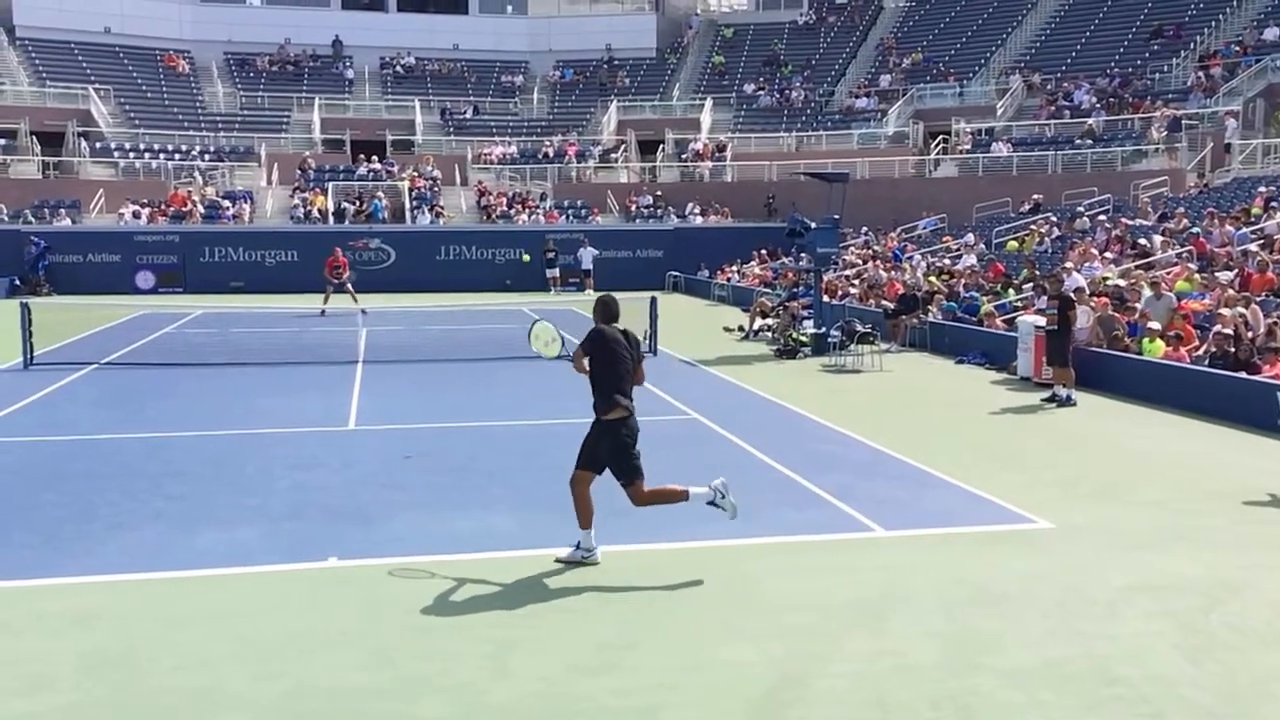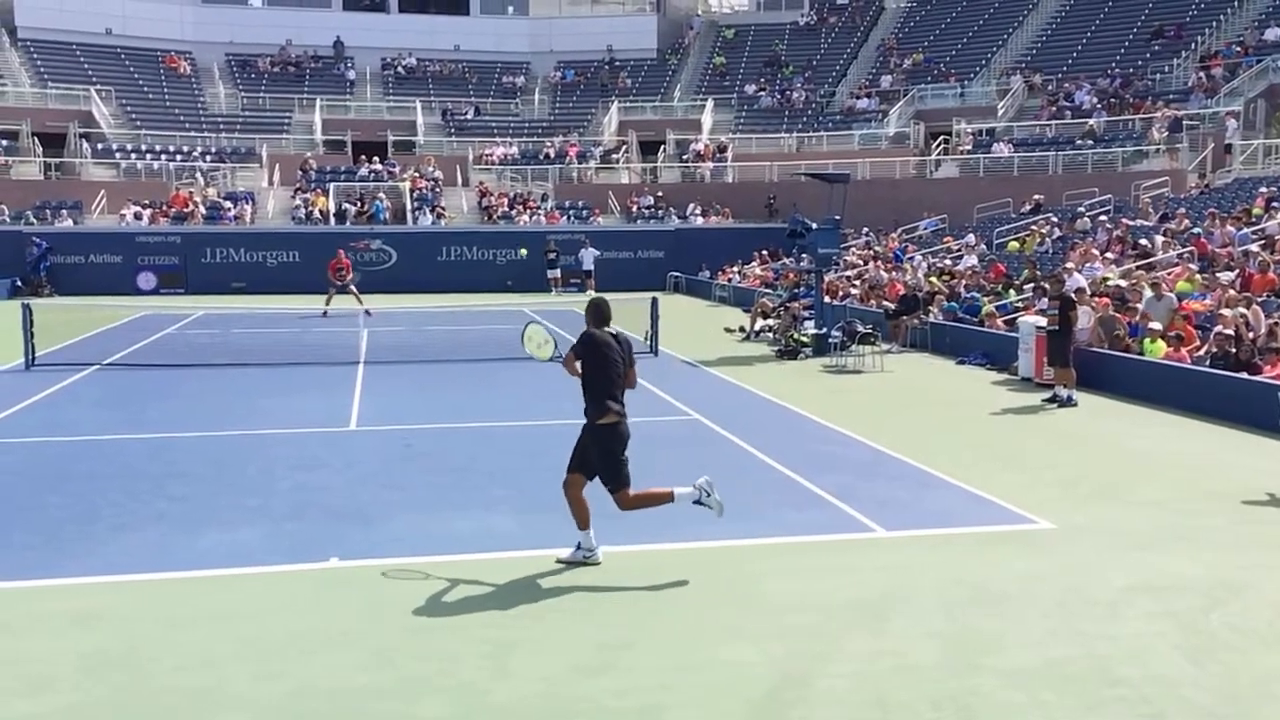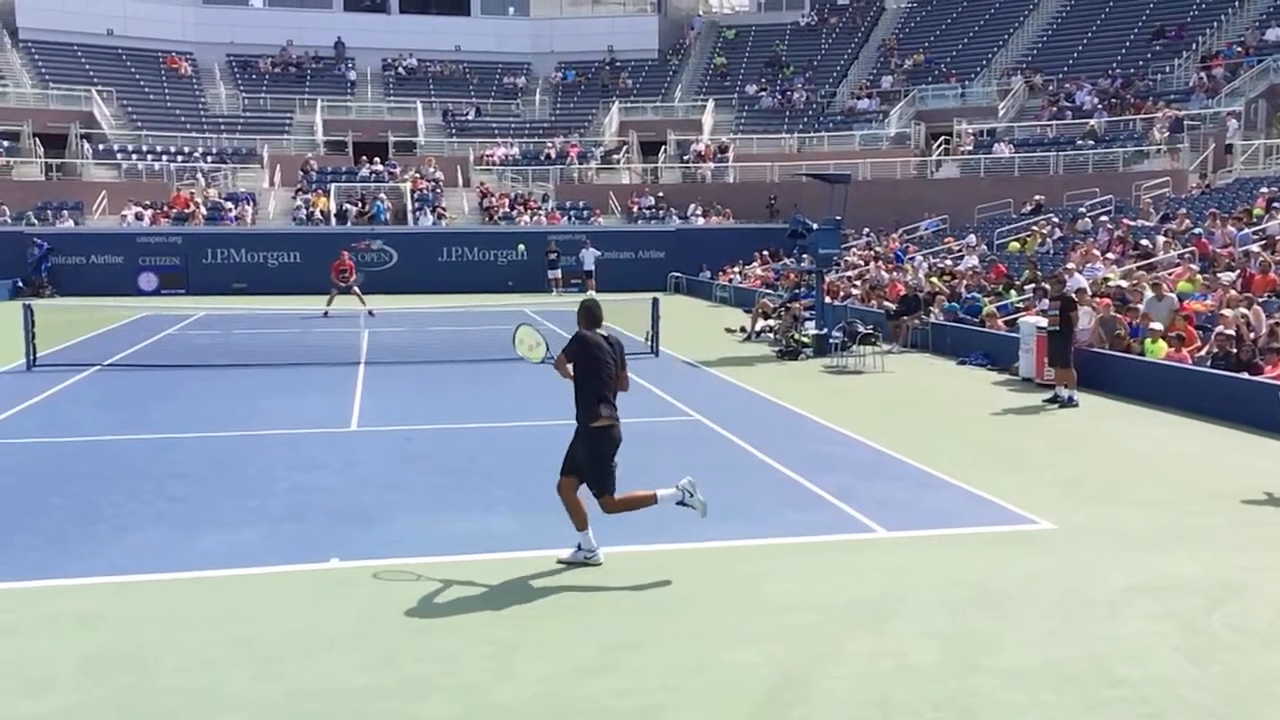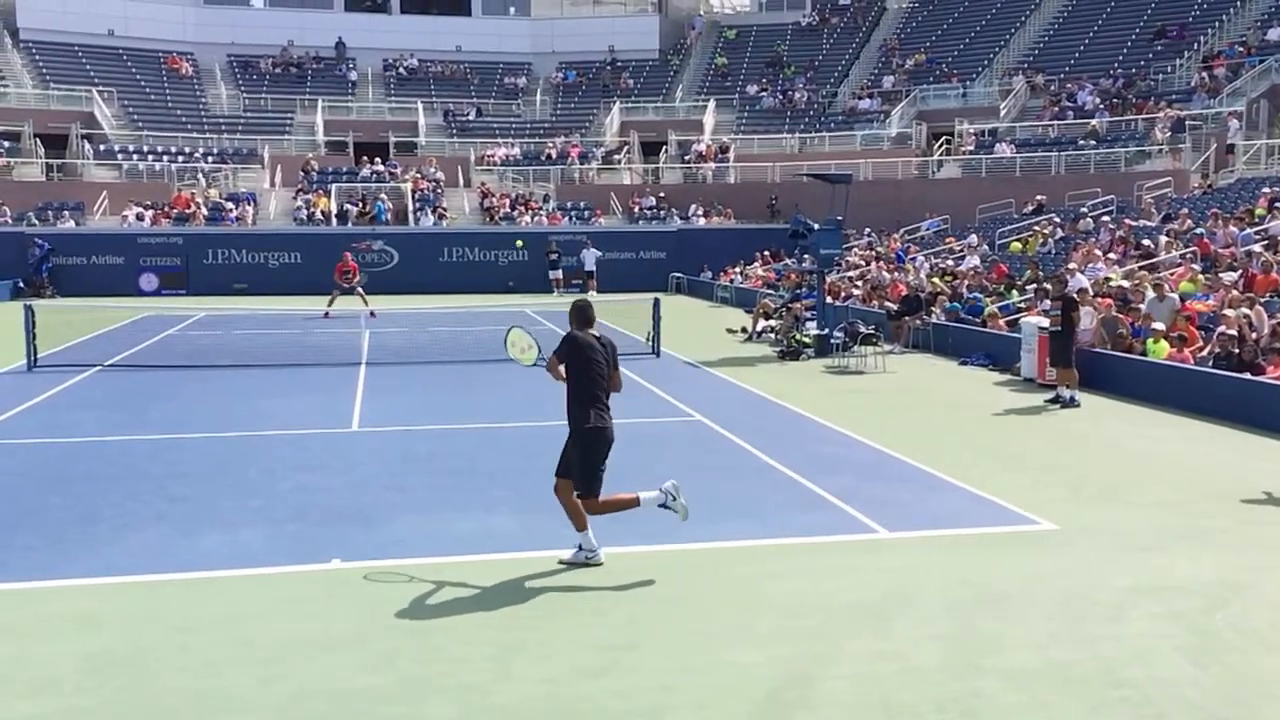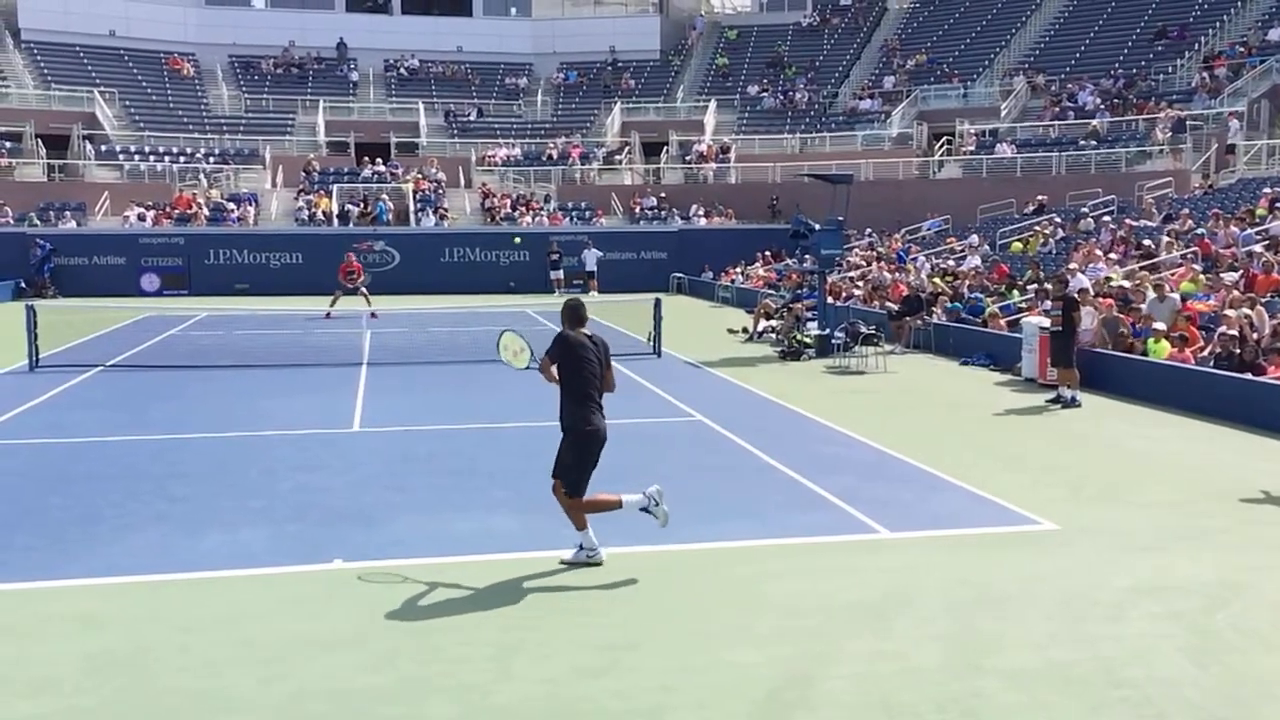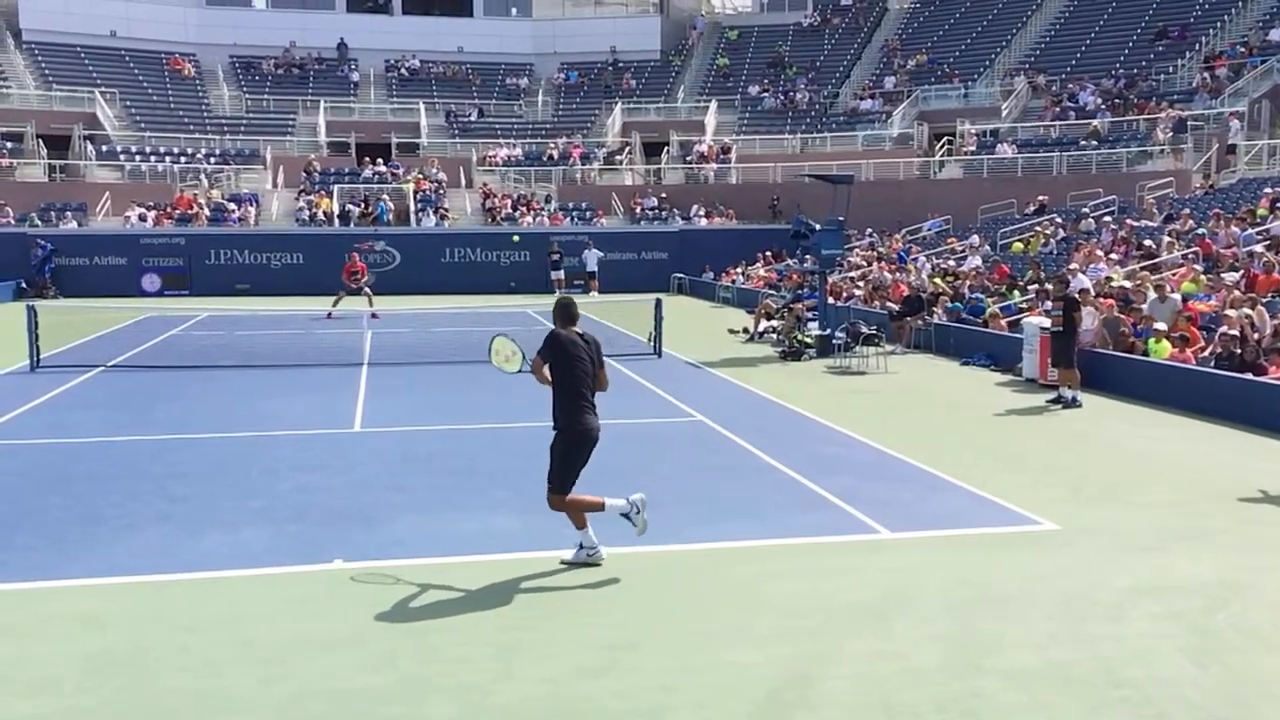
dt=0.2s
person 1, frame 1
left shoulder: (599, 334)
right shoulder: (631, 339)
left elbow: (577, 359)
right elbow: (639, 379)
left wrist: (585, 369)
left hip: (616, 426)
right hip: (607, 424)
left knee: (640, 496)
right knee: (578, 481)
left ankle: (711, 494)
right ankle: (587, 547)
person 1, frame 2
left shoulder: (590, 338)
right shoulder: (623, 342)
left elbow: (568, 363)
right elbow: (631, 382)
left wrist: (579, 372)
left hip: (607, 429)
right hip: (598, 427)
left knee: (626, 500)
right knee: (572, 485)
left ankle: (696, 492)
right ankle: (588, 548)
person 1, frame 3
left shoulder: (581, 340)
right shoulder: (615, 343)
left elbow: (559, 365)
right elbow: (623, 384)
left wrist: (572, 375)
left hip: (599, 431)
right hip: (590, 430)
left knee: (609, 503)
right knee: (565, 487)
left ankle: (679, 493)
right ankle: (588, 549)
person 1, frame 4
left shoulder: (573, 340)
right shoulder: (607, 344)
left elbow: (552, 366)
right elbow: (616, 385)
left wrist: (564, 376)
left hip: (591, 432)
right hip: (588, 430)
left knee: (592, 505)
right knee: (562, 488)
left ankle: (662, 496)
right ankle: (589, 549)
person 1, frame 5
left shoulder: (565, 339)
right shoulder: (600, 343)
left elbow: (544, 367)
right elbow: (609, 385)
left wrist: (557, 379)
left hip: (583, 430)
right hip: (590, 427)
left knee: (575, 503)
right knee: (560, 489)
left ankle: (644, 500)
right ankle: (590, 548)
person 1, frame 6
left shoulder: (556, 338)
right shoulder: (592, 342)
left elbow: (536, 368)
right elbow: (602, 384)
left wrist: (549, 379)
left hip: (574, 429)
right hip: (587, 425)
left knee: (558, 500)
right knee: (559, 491)
left ankle: (627, 505)
right ankle: (590, 547)
